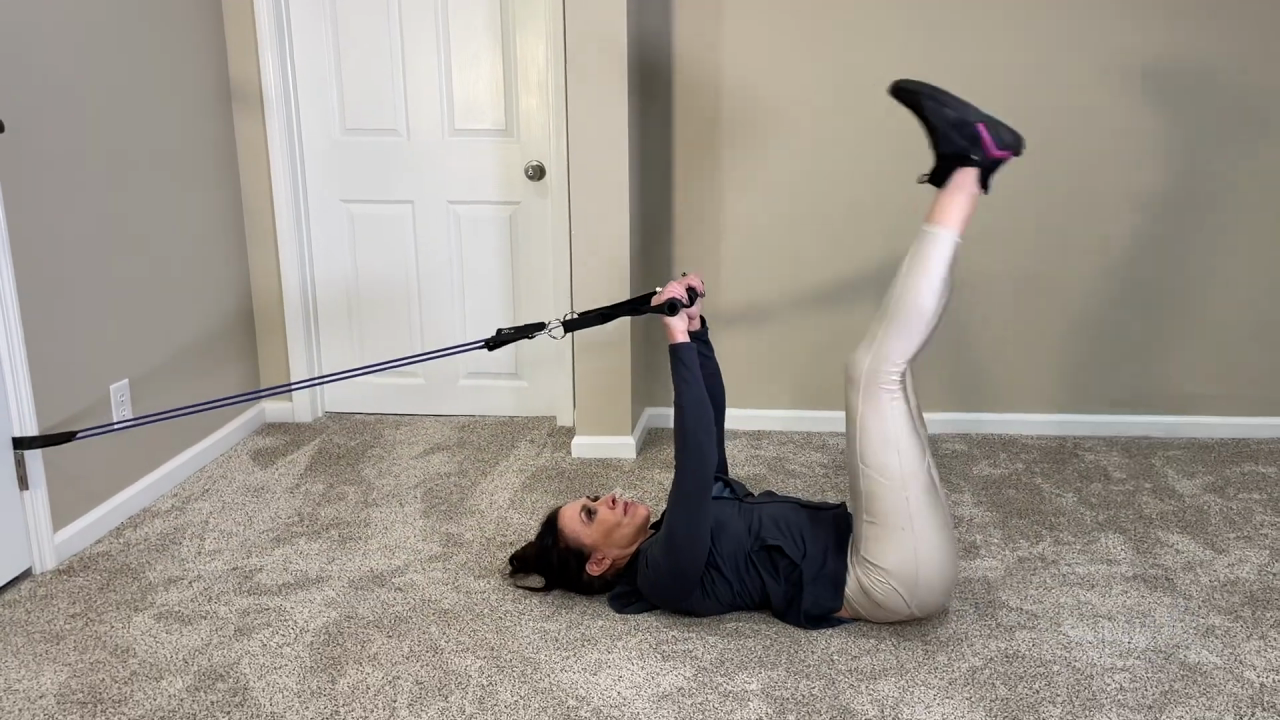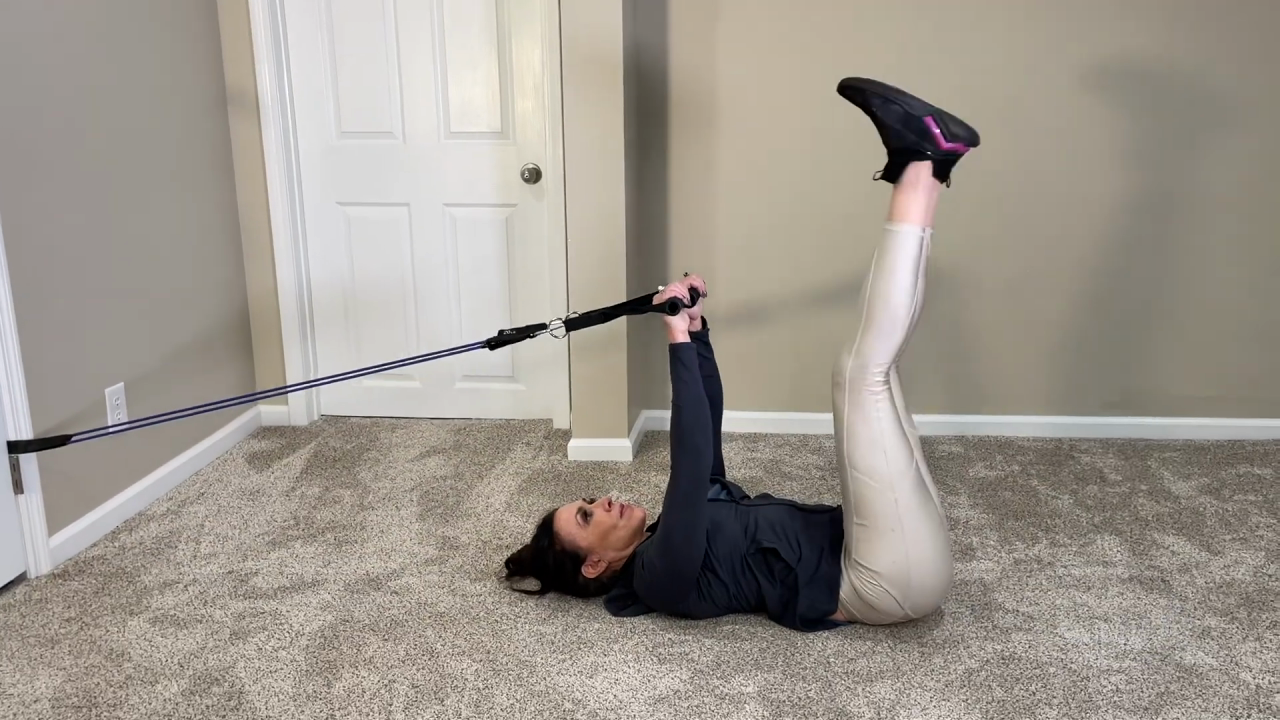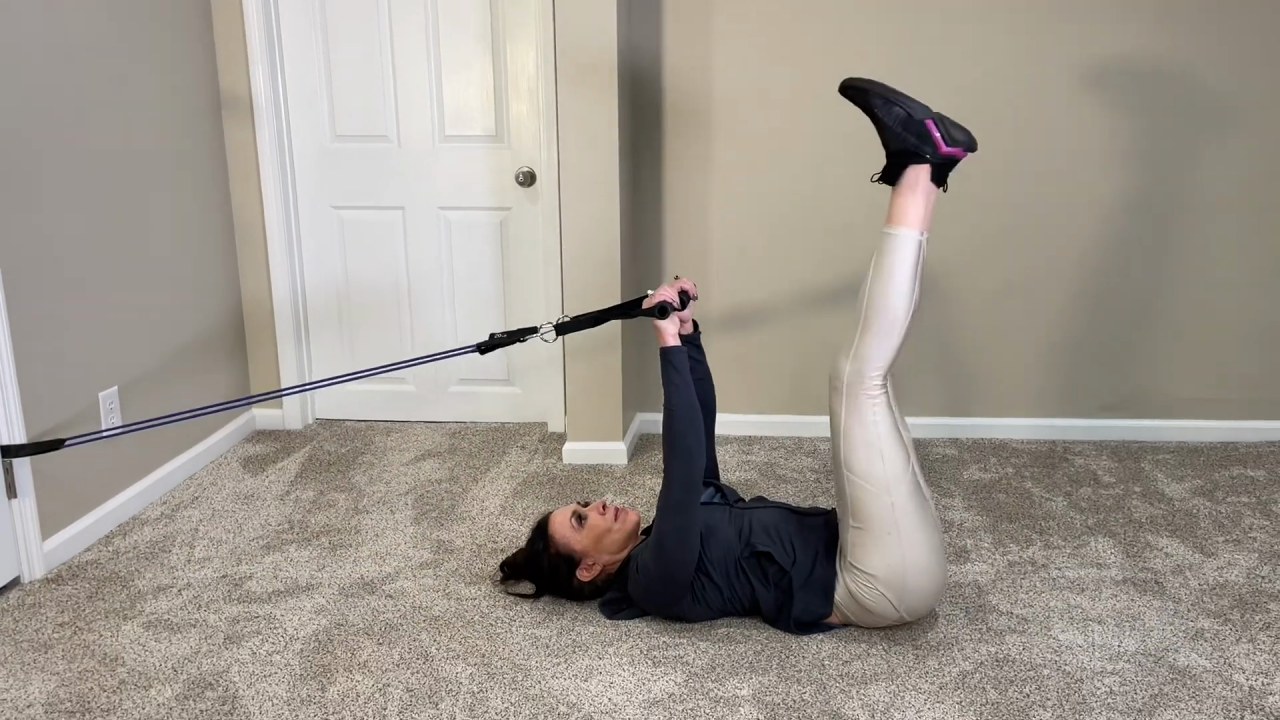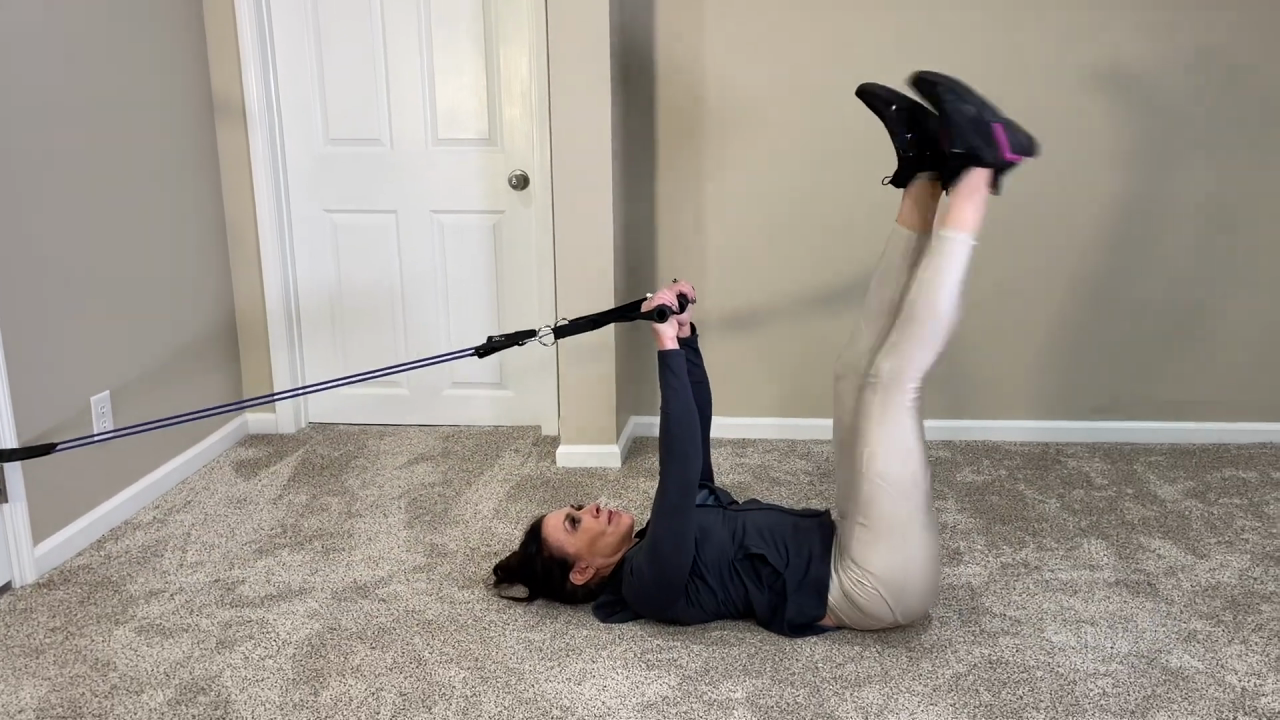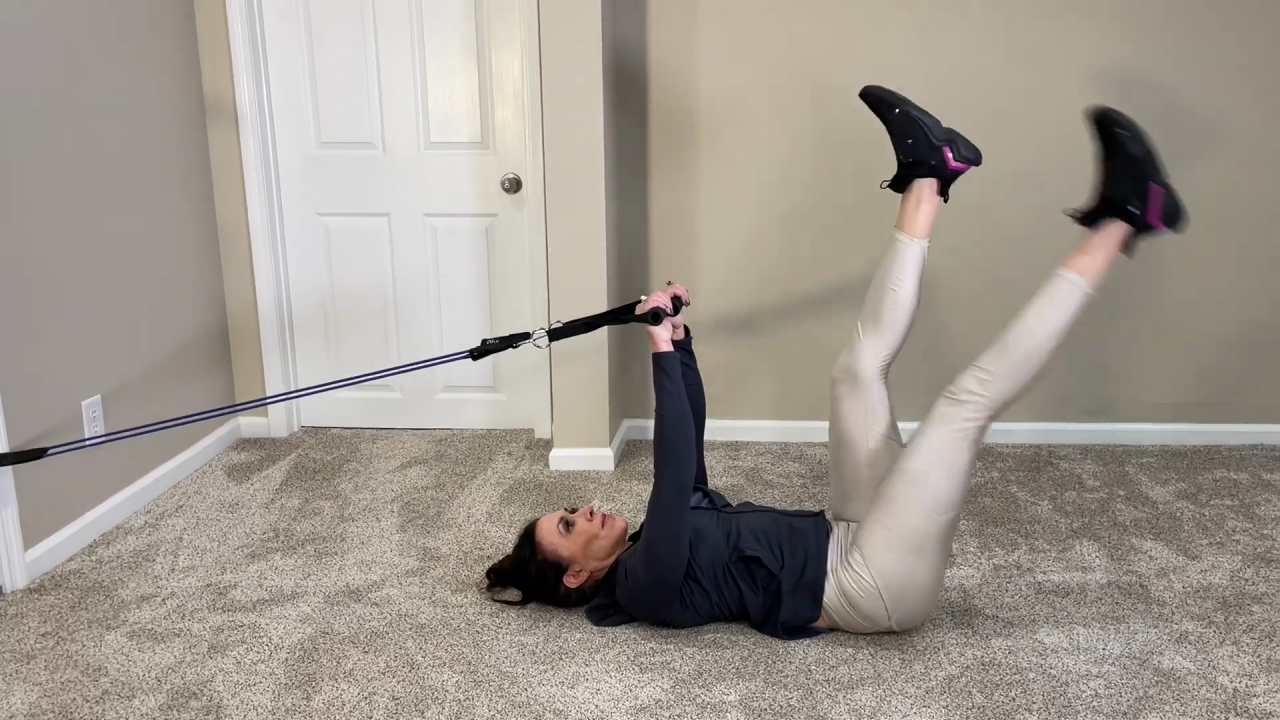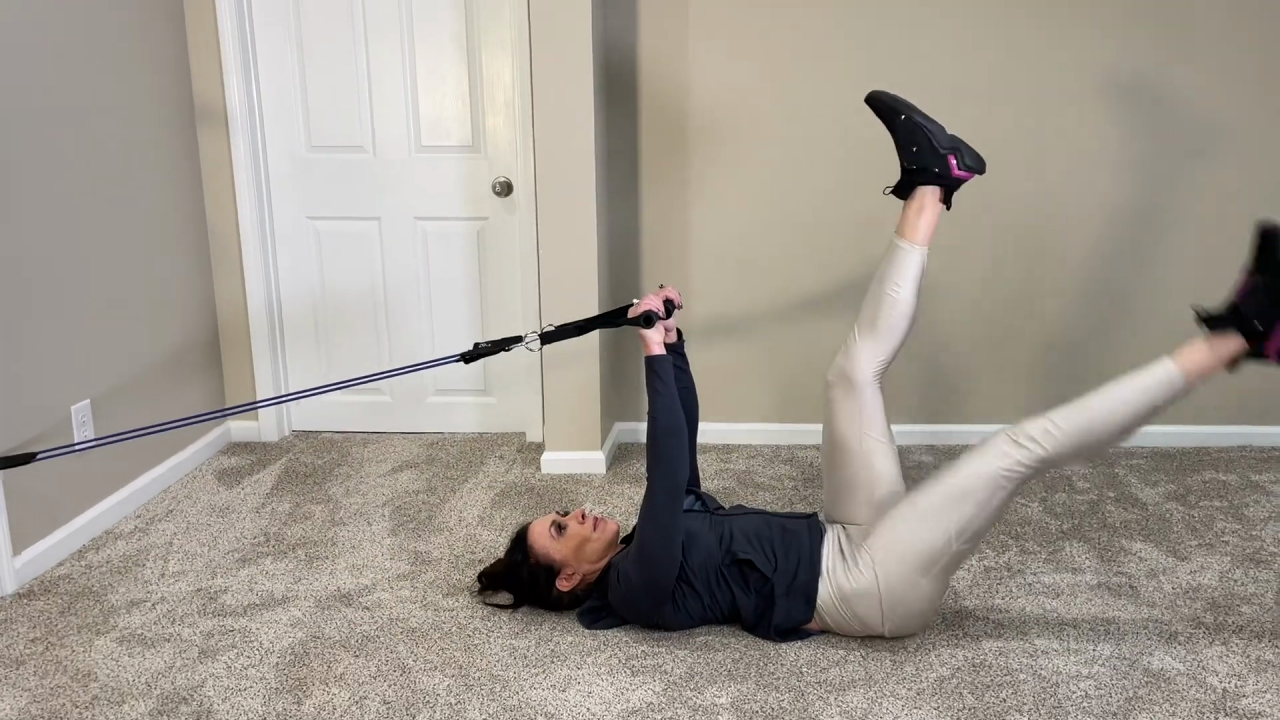
dt=0.2s
person 1, frame 1
left shoulder: (677, 534)
right shoulder: (668, 574)
left elbow: (703, 457)
right elbow: (695, 461)
left wrist: (695, 331)
right wrist: (679, 346)
left hip: (858, 542)
right hip: (900, 581)
left knee: (888, 361)
right knee: (877, 366)
left ankle: (964, 172)
right ankle: (965, 165)
person 1, frame 2
left shoulder: (670, 539)
right shoulder: (663, 577)
left elbow: (702, 455)
right elbow: (690, 460)
left wrist: (694, 331)
right wrist: (679, 346)
left hip: (873, 545)
right hip: (898, 582)
left knee: (871, 363)
right knee: (862, 370)
left ankle: (925, 171)
right ankle: (917, 163)
person 1, frame 3
left shoulder: (663, 541)
right shoulder: (657, 579)
left elbow: (698, 440)
right elbow: (682, 467)
left wrist: (685, 332)
right wrist: (669, 349)
right hip: (890, 582)
left knee: (861, 370)
right knee: (859, 374)
left ankle: (921, 170)
right ankle: (914, 169)
person 1, frame 4
left shoulder: (659, 544)
right shoulder: (649, 581)
left elbow: (691, 441)
right elbow: (674, 469)
left wrist: (682, 334)
right wrist: (668, 353)
left hip: (831, 544)
right hip: (883, 585)
left knee: (865, 364)
right knee: (891, 375)
left ankle: (927, 177)
right ankle: (975, 173)
person 1, frame 5
left shoulder: (655, 546)
right shoulder: (644, 584)
left elbow: (684, 440)
right elbow: (672, 468)
left wrist: (677, 338)
right wrist: (662, 355)
left hip: (842, 544)
right hip: (872, 585)
left knee: (862, 362)
right knee: (967, 399)
right ankle: (1115, 225)
person 1, frame 6
left shoulder: (648, 547)
right shoulder: (638, 587)
left elbow: (679, 453)
right elbow: (665, 474)
left wrist: (670, 341)
right wrist: (654, 360)
left hip: (846, 545)
right hip: (868, 588)
left knee: (854, 368)
right knee: (1020, 445)
